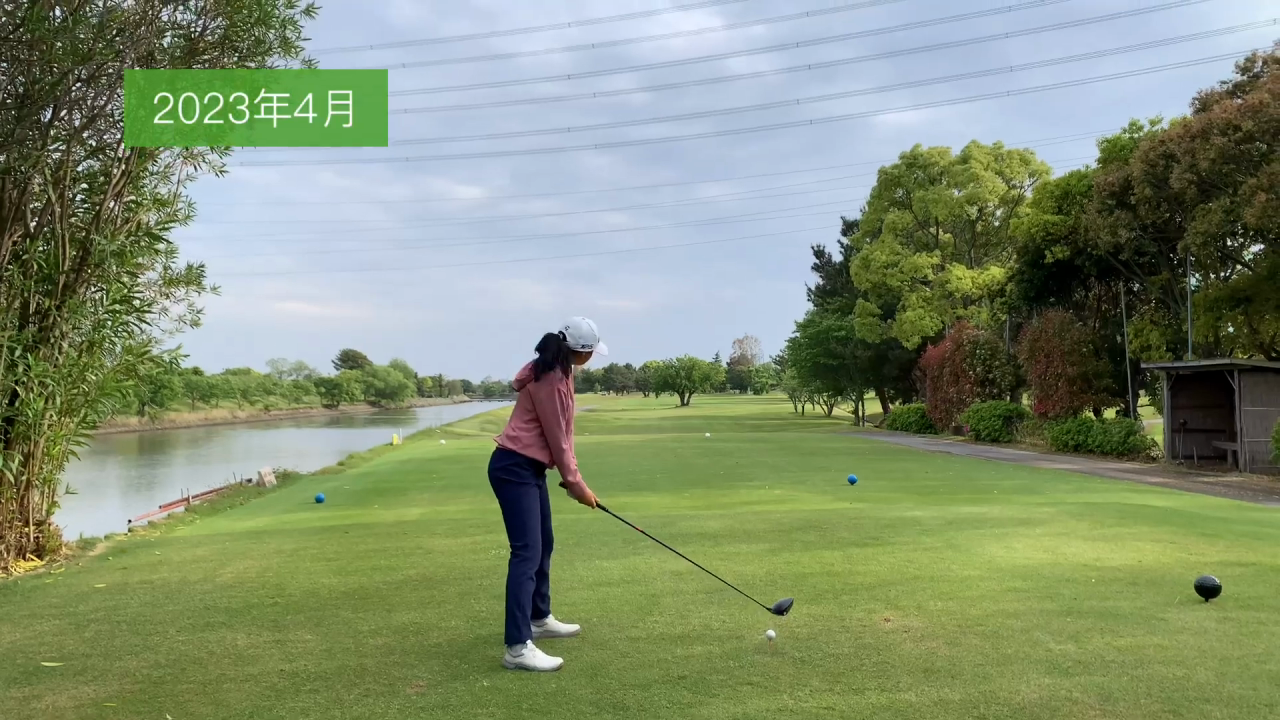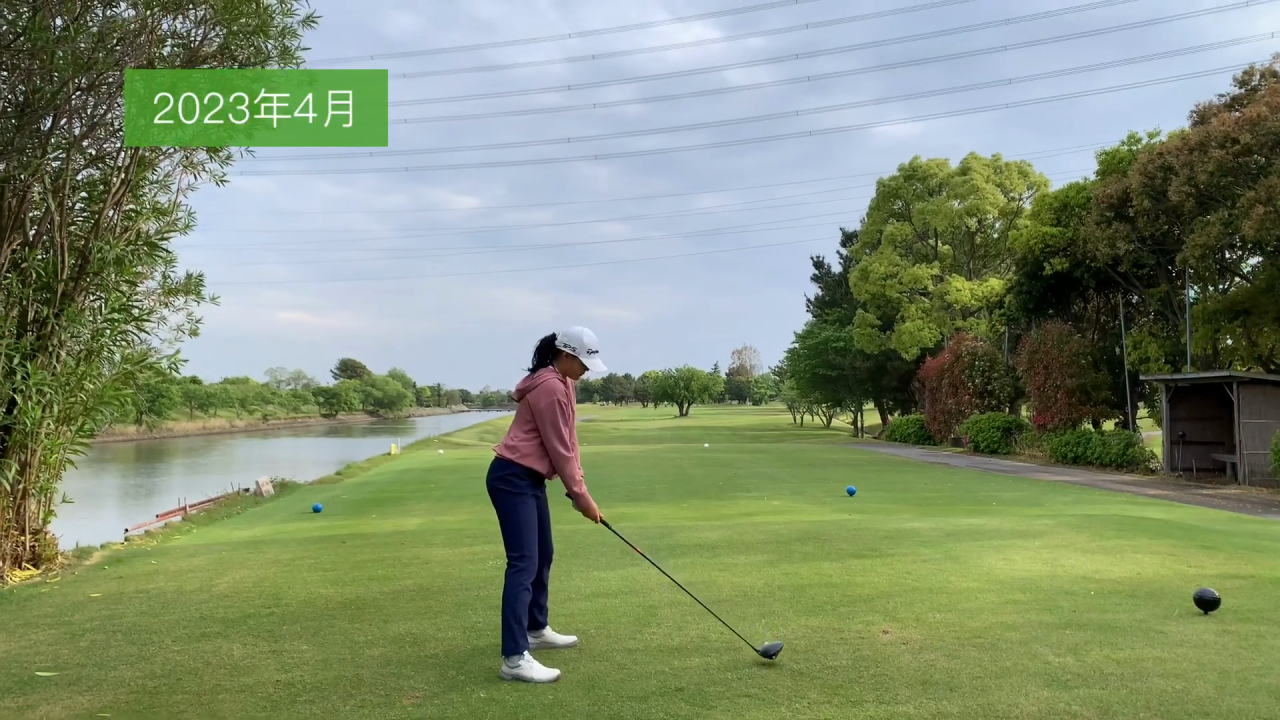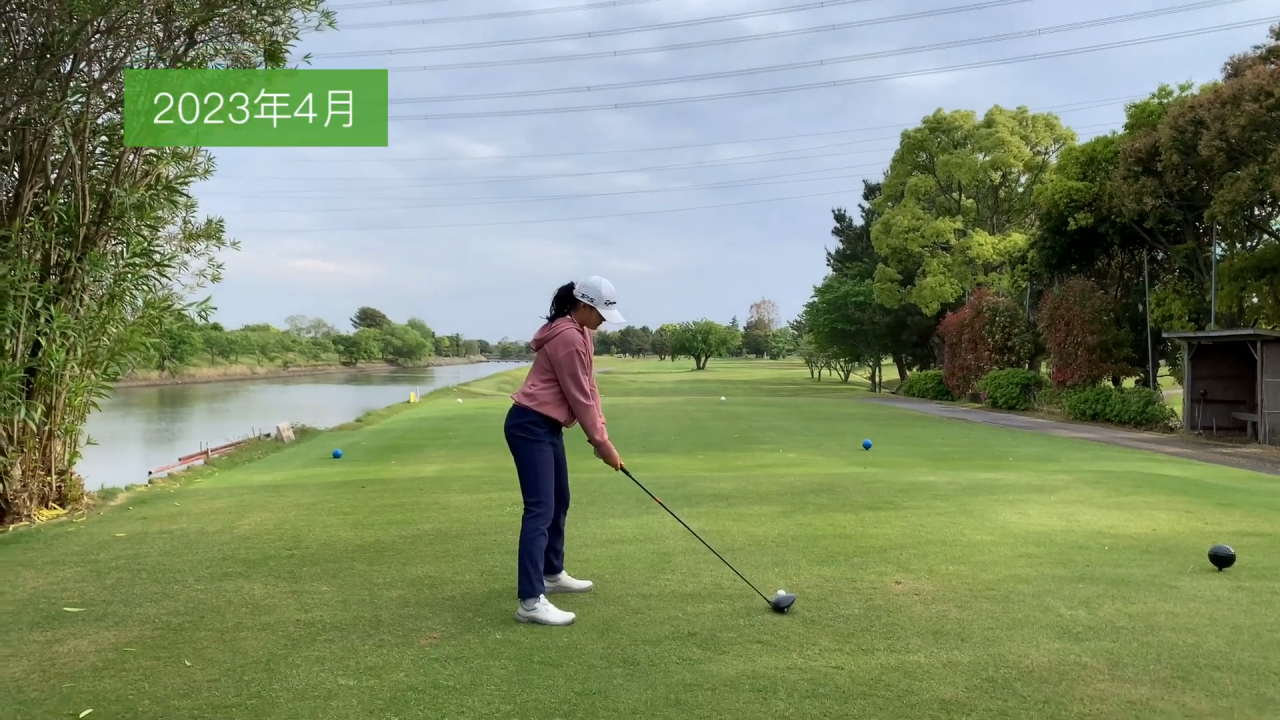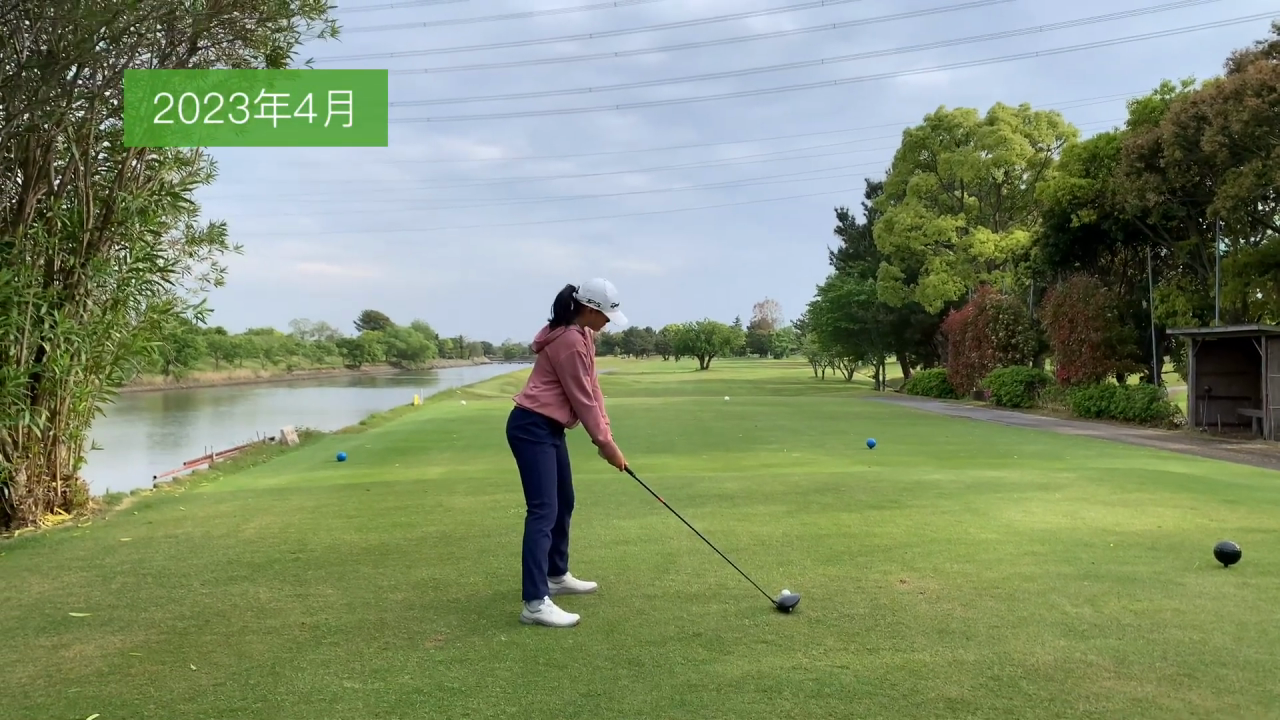
dt=1s
person 1, frame 1
left shoulder: (559, 372)
right shoulder: (551, 381)
left elbow: (563, 433)
right elbow: (557, 439)
left wrist: (573, 475)
right wrist: (577, 484)
left hip: (530, 467)
right hip: (514, 468)
left knee: (543, 545)
right knee: (527, 552)
left ankle: (539, 619)
right ankle: (518, 648)
person 1, frame 2
left shoulder: (562, 383)
right shoulder: (550, 389)
left elbow: (569, 441)
right elbow: (559, 450)
left wrist: (580, 486)
right wrist: (582, 496)
left hip: (530, 478)
right hip: (512, 478)
left knee: (542, 555)
right knee: (523, 563)
left ankle: (536, 630)
right ankle: (515, 658)
person 1, frame 3
left shoulder: (579, 332)
right shoulder: (567, 338)
left elbow: (589, 387)
right elbow: (578, 398)
left wrist: (602, 432)
right wrist: (602, 443)
left hip: (547, 426)
right hip: (530, 426)
left knee: (559, 501)
right knee: (540, 509)
left ankle: (552, 574)
right ankle: (531, 601)
person 1, frame 4
left shoulder: (582, 333)
right shoulder: (569, 341)
left elbow: (592, 387)
right elbow: (581, 399)
left wrist: (606, 433)
right wrist: (606, 444)
left hip: (550, 428)
right hip: (532, 427)
left knee: (563, 503)
right knee: (543, 511)
left ankle: (557, 576)
right ankle: (535, 603)
